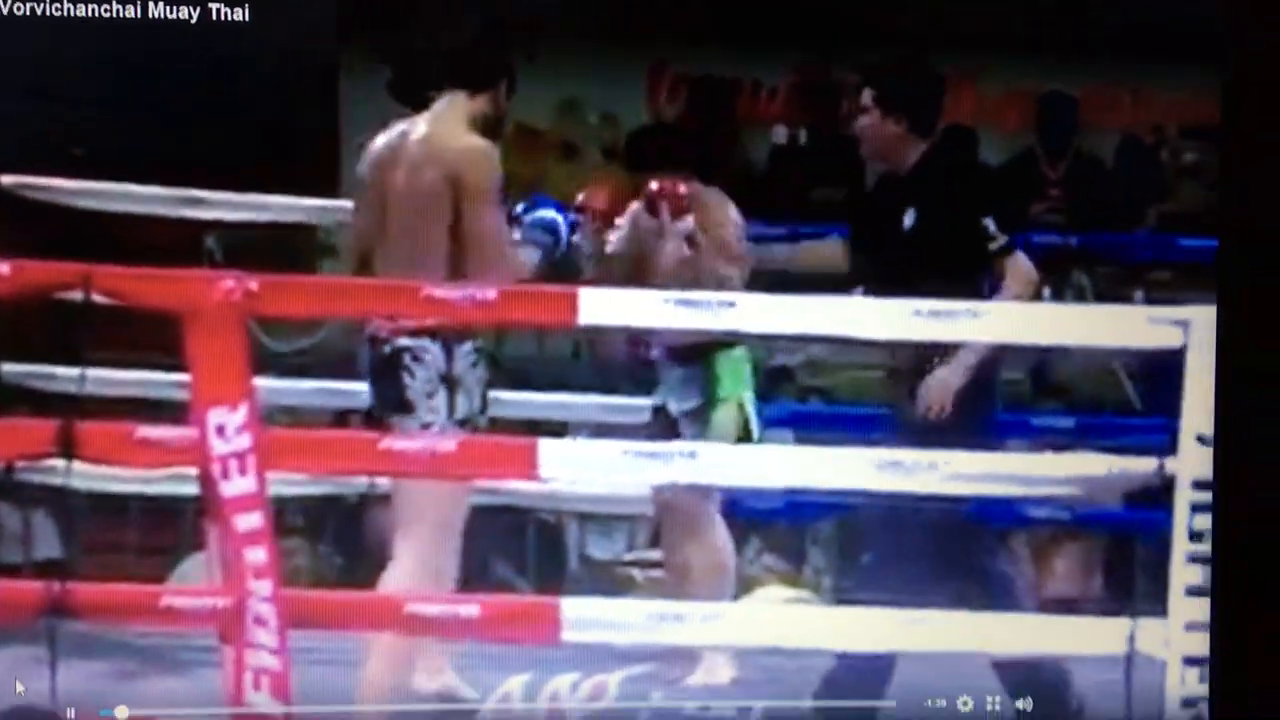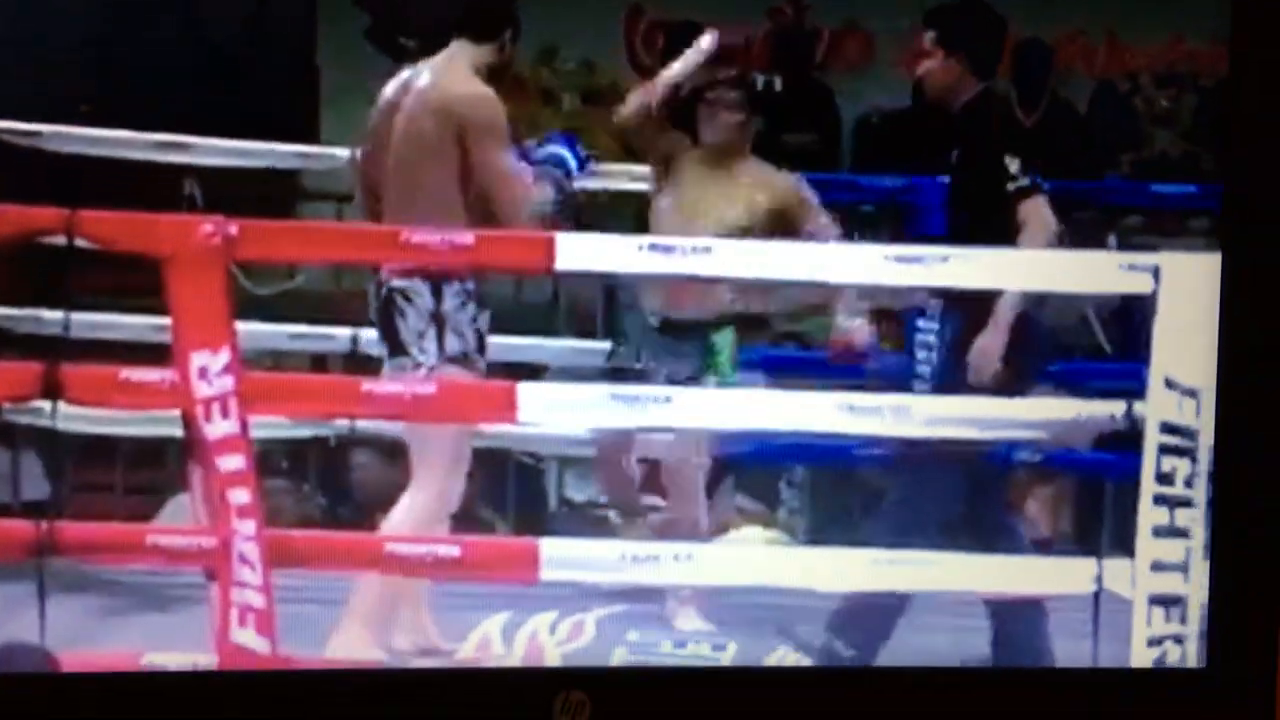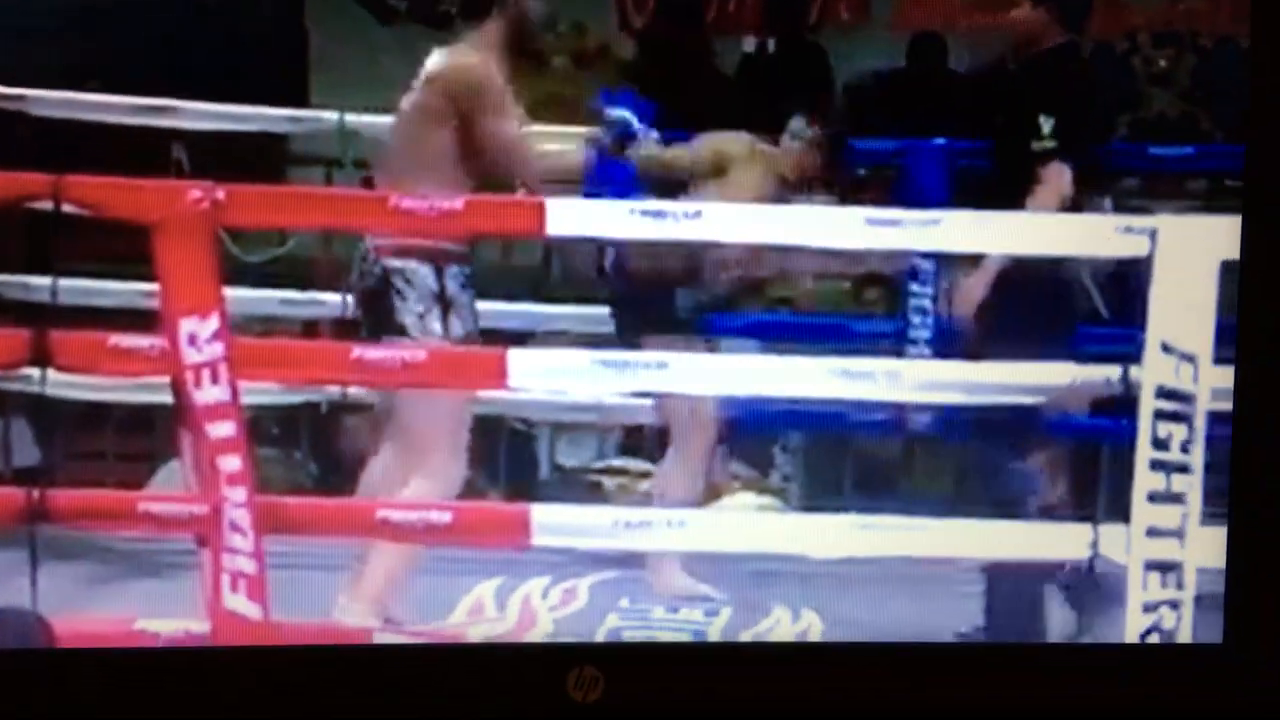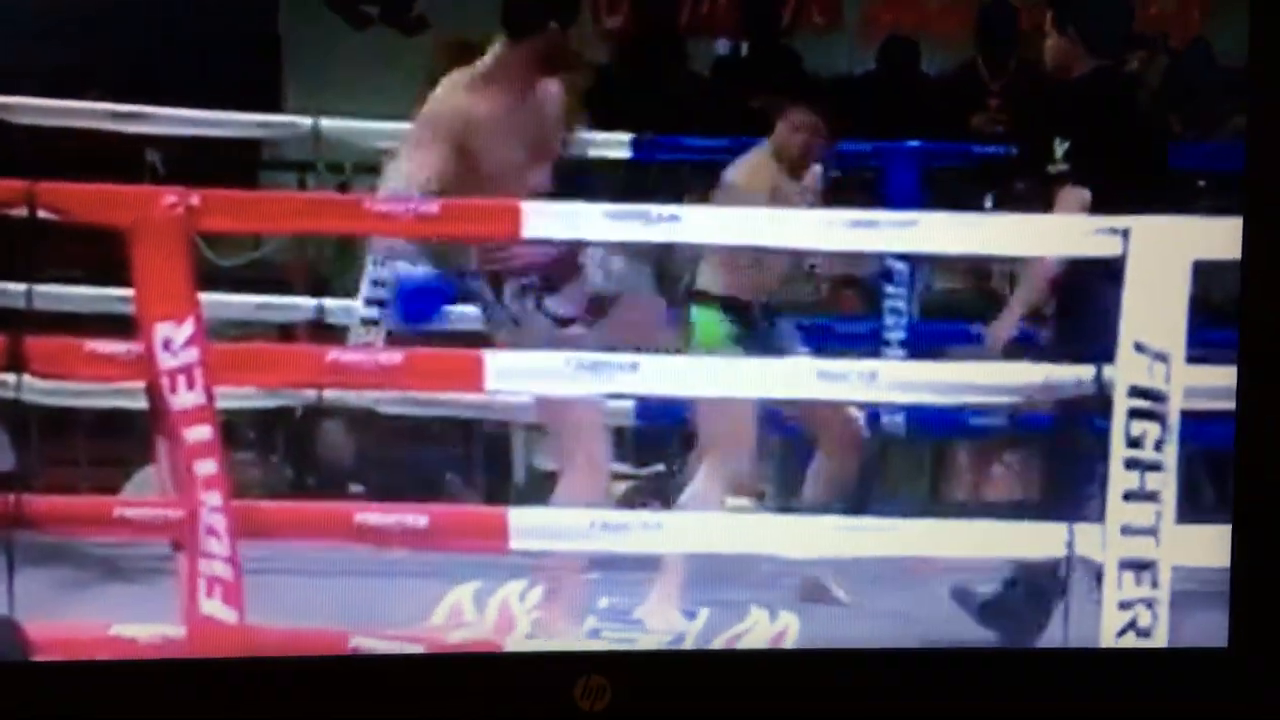
dt=0.4s
person 1, frame 1
left shoulder: (951, 187)
right shoulder: (896, 193)
left elbow: (1022, 277)
right elbow: (851, 258)
left wrist: (958, 364)
left hip: (948, 394)
right hip: (927, 390)
left knee: (892, 547)
right knee: (963, 545)
person 1, frame 2
left shoulder: (986, 128)
right shoulder: (975, 127)
left elbow: (1040, 224)
left wrist: (996, 327)
left hip: (991, 342)
right hip: (982, 341)
left knee: (923, 491)
right knee: (984, 499)
left ankle: (852, 643)
right ankle: (1023, 651)
person 1, frame 3
left shoulder: (1046, 79)
right shoulder: (1069, 76)
left elbow: (1053, 186)
left wrist: (983, 271)
left hip: (1025, 286)
right hip: (1040, 285)
left knee: (1002, 444)
right knee: (1006, 442)
right ankle: (1011, 616)
person 1, frame 4
left shoulder: (1081, 106)
right shoulder: (1131, 105)
left elbow: (1072, 218)
left wrist: (1013, 310)
left hip: (1098, 301)
left knee: (1086, 465)
right knee: (1080, 461)
right ankle: (1019, 607)
person 2, frame 1
left shoulder: (383, 146)
right shoulder: (472, 152)
left elbow: (361, 257)
right elbow: (493, 275)
left hip: (389, 343)
right hip: (437, 351)
left knee: (440, 518)
right knee: (420, 542)
left ankle: (431, 666)
right ankle: (370, 701)
person 2, frame 2
left shoulder: (400, 89)
right shoulder: (472, 98)
left elbow: (370, 187)
right elbow: (519, 212)
right wrist: (556, 172)
left hip: (404, 286)
right hip: (438, 294)
left knee: (432, 471)
right knee: (437, 485)
left ankle: (410, 623)
right ankle: (356, 634)
person 2, frame 3
left shoulder: (459, 70)
right shoulder: (473, 72)
right elbow: (533, 173)
left hip: (390, 269)
right hip: (424, 276)
left knee: (402, 444)
right knee: (440, 470)
left ankle: (358, 593)
right ankle: (363, 616)
person 2, frame 4
left shoulder: (547, 84)
right shoulder: (456, 108)
right elbow: (400, 190)
right wrist: (399, 261)
left hip: (567, 253)
right hip: (522, 285)
left knee: (648, 326)
right knee: (589, 458)
right ankle: (556, 620)
person 3, frame 1
left shoulder: (715, 212)
right shoulder: (638, 213)
left elbow: (729, 284)
right elbow: (608, 278)
left wrist: (691, 235)
left hip: (713, 365)
right hip: (670, 363)
left knee: (695, 501)
right knee: (667, 503)
left ankle: (717, 654)
person 3, frame 2
left shoulder: (777, 188)
right shoulder: (674, 159)
right elbow: (630, 119)
left wrist: (849, 312)
right wrist: (691, 61)
left hip: (704, 343)
right hip: (648, 330)
left knee: (683, 466)
right knee: (610, 450)
left ankle: (683, 599)
right ankle: (644, 531)
person 3, frame 3
right shoulder: (737, 153)
right elbow: (656, 161)
right wrist: (620, 160)
left hip: (679, 299)
right hip: (649, 265)
left knee: (699, 434)
left ankle: (664, 569)
person 3, frame 4
left shoulder: (812, 174)
right shoulder: (750, 177)
left hip: (764, 321)
right hip: (722, 319)
left knee: (847, 435)
right knee: (727, 462)
right ankle: (662, 596)
